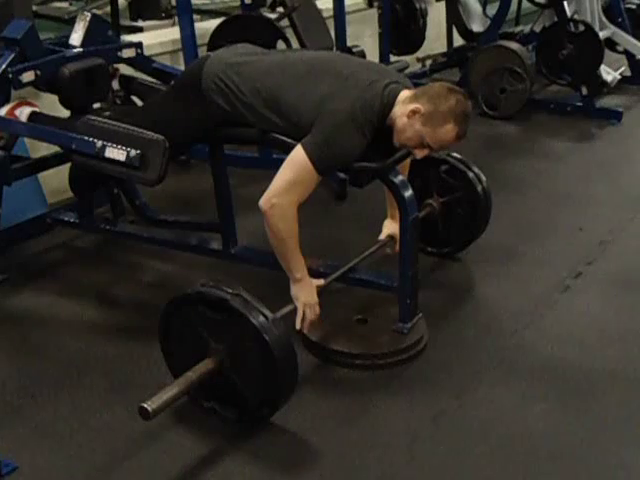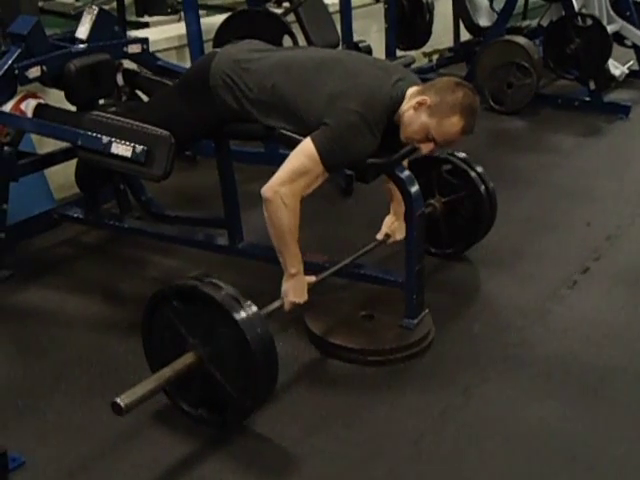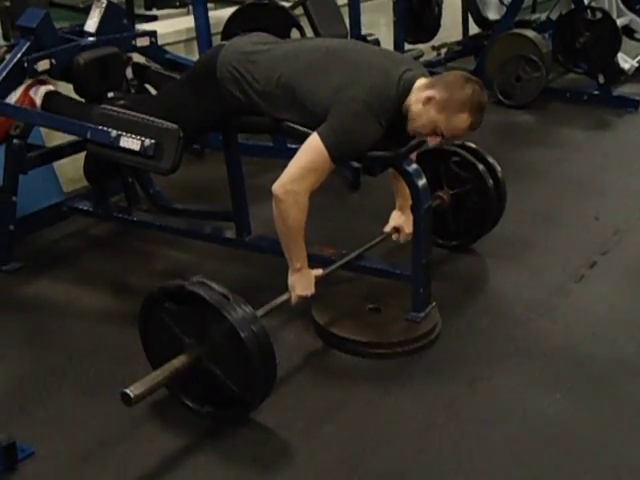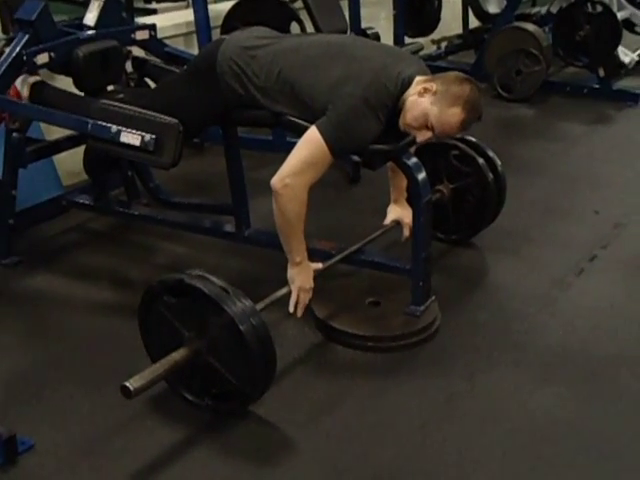
dt=1s
person 1, frame 1
left shoulder: (403, 94)
right shoulder: (341, 119)
left elbow: (401, 153)
right elbow: (274, 203)
left wrist: (394, 217)
right wrist: (301, 282)
left hip: (243, 67)
right hip: (215, 87)
person 1, frame 2
left shoulder: (408, 90)
left elbow: (394, 144)
right elbow: (278, 193)
left wrist: (398, 211)
right wrist: (294, 276)
left hip: (250, 66)
right hip: (225, 83)
person 1, frame 3
left shoulder: (417, 81)
right shoulder: (365, 112)
left elbow: (401, 141)
right elbow: (287, 190)
left wrist: (403, 207)
right wrist: (299, 270)
left hip: (262, 53)
right hip: (230, 76)
person 1, frame 4
left shoulder: (415, 77)
right shoulder: (364, 107)
left elbow: (398, 135)
right elbow: (286, 183)
left wrist: (399, 201)
right wrist: (299, 265)
left hip: (261, 47)
right hip: (230, 70)
right ankle: (31, 93)
